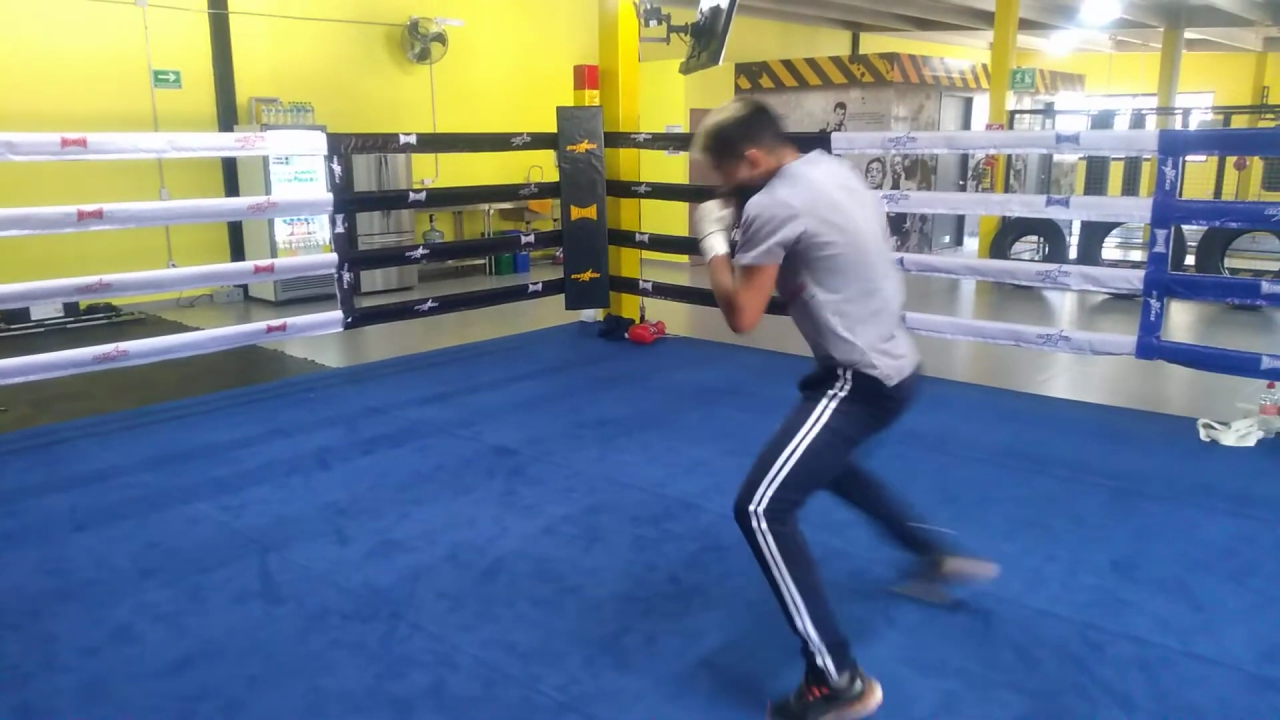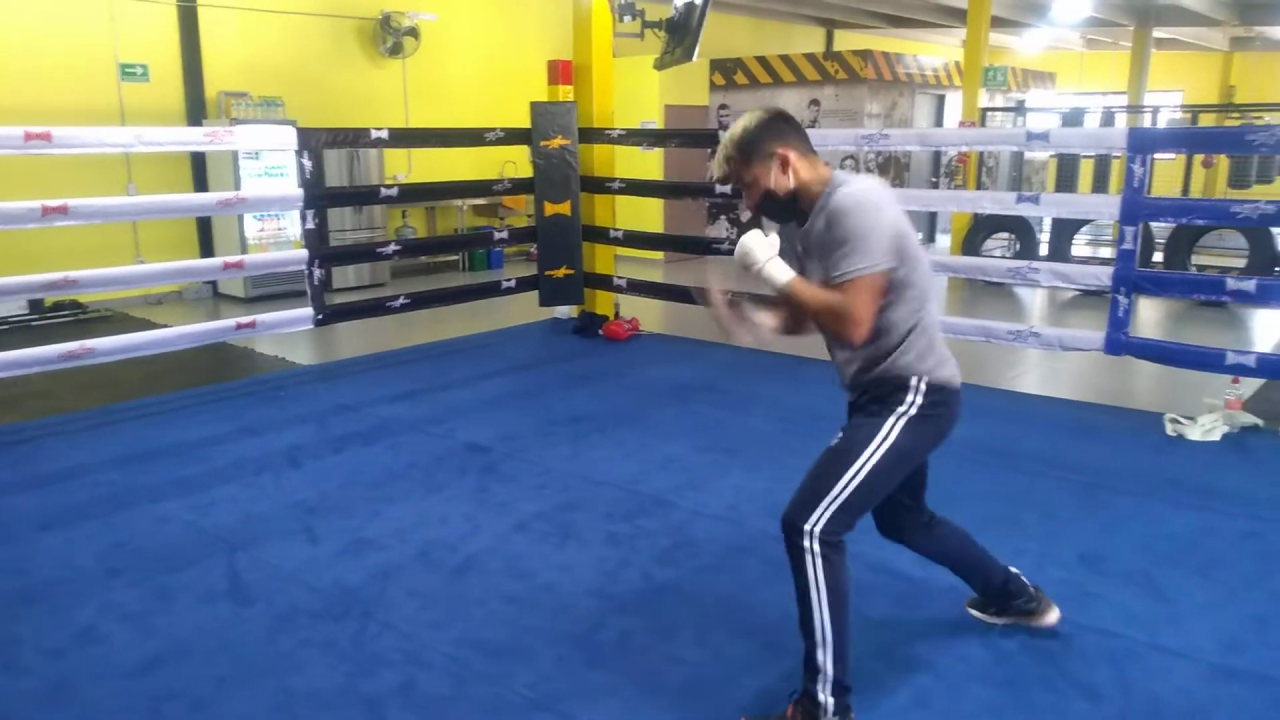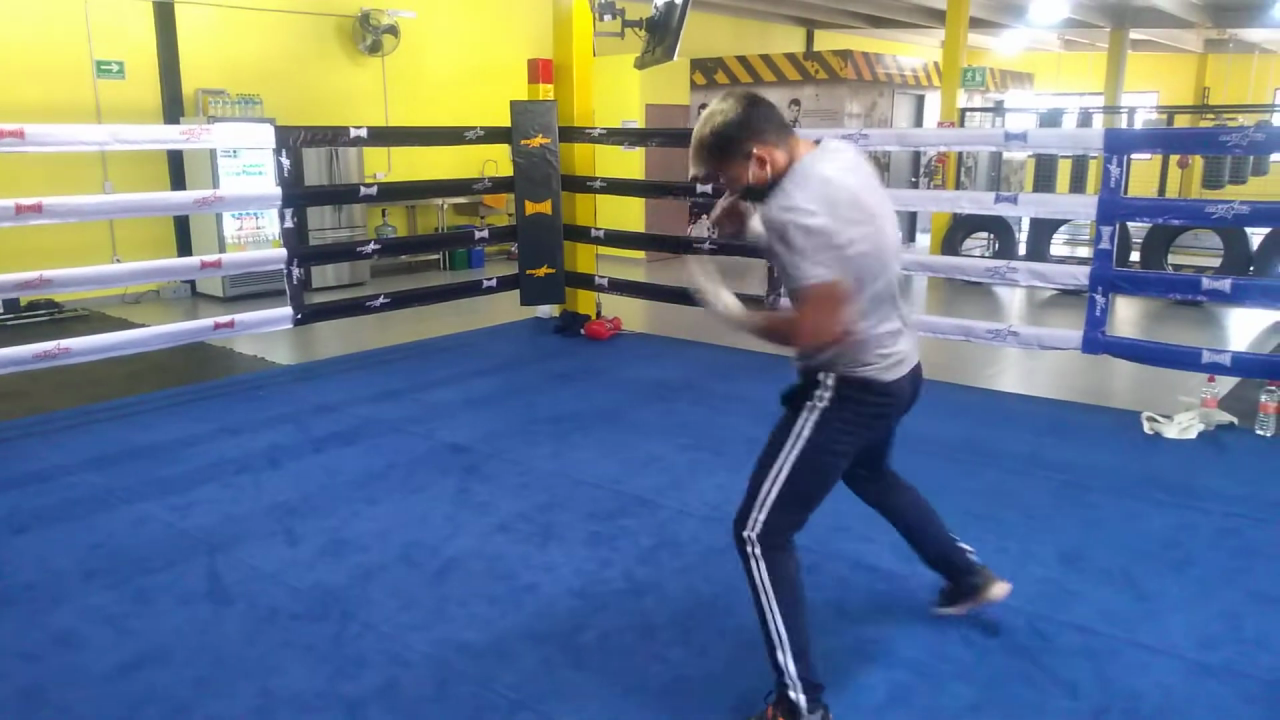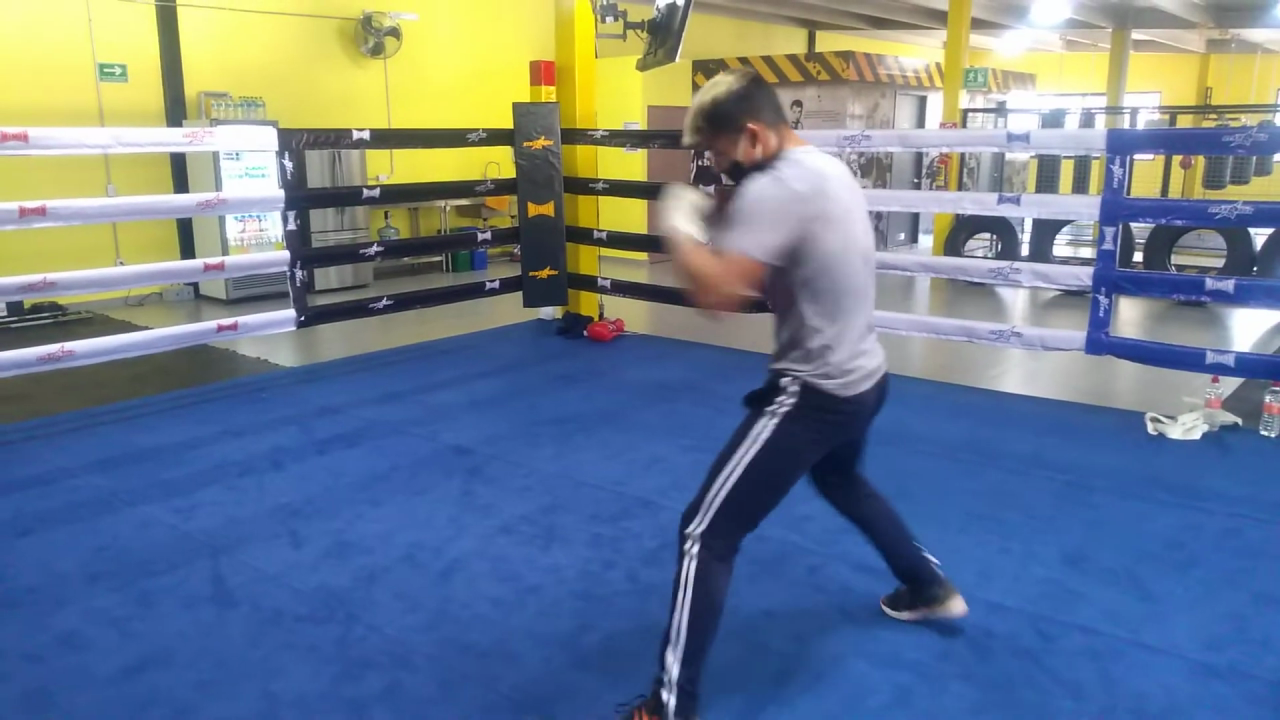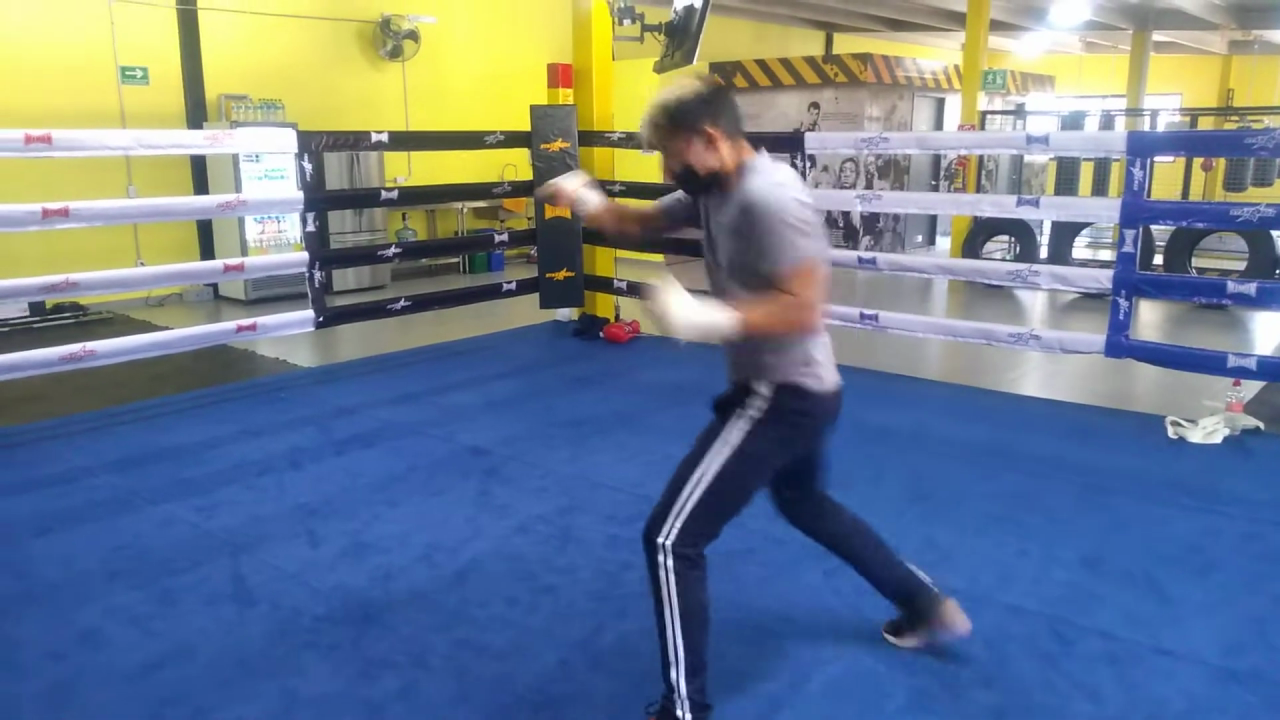
dt=0.3s
person 1, frame 1
left shoulder: (773, 204)
right shoulder: (829, 169)
left elbow: (743, 318)
left wrist: (715, 248)
right wrist: (742, 234)
left hip: (860, 379)
right hip: (885, 362)
left knee: (760, 509)
right knee: (838, 469)
right ankle: (936, 560)
person 1, frame 2
left shoulder: (859, 205)
right shoulder: (797, 219)
left elbow: (853, 325)
right elbow: (808, 313)
left wrist: (775, 273)
right wrist: (755, 317)
left hip: (913, 391)
right hip: (884, 392)
left knee: (808, 527)
right knee: (899, 517)
right ankle: (1022, 598)
person 1, frame 3
left shoulder: (798, 206)
right shoulder: (840, 156)
left elbow: (815, 330)
left wrist: (732, 312)
right wrist: (749, 220)
left hip: (850, 386)
right hip: (894, 370)
left knee: (760, 532)
right knee: (869, 475)
right ankle: (970, 576)
person 1, frame 4
left shoulder: (778, 186)
right shoulder: (824, 167)
left elbow: (716, 289)
left wrist: (683, 224)
right wrist: (721, 222)
left hip: (814, 393)
right hip: (861, 379)
left knee: (704, 533)
right knee: (838, 481)
right ankle: (930, 588)
person 1, frame 5
left shoulder: (770, 197)
right shoulder: (716, 191)
left elbow: (803, 311)
right elbow: (642, 223)
left wrist: (710, 319)
right wrist: (587, 201)
left hip: (783, 396)
right hip: (802, 392)
left knee: (670, 539)
right knee: (806, 503)
right ankle: (926, 604)
